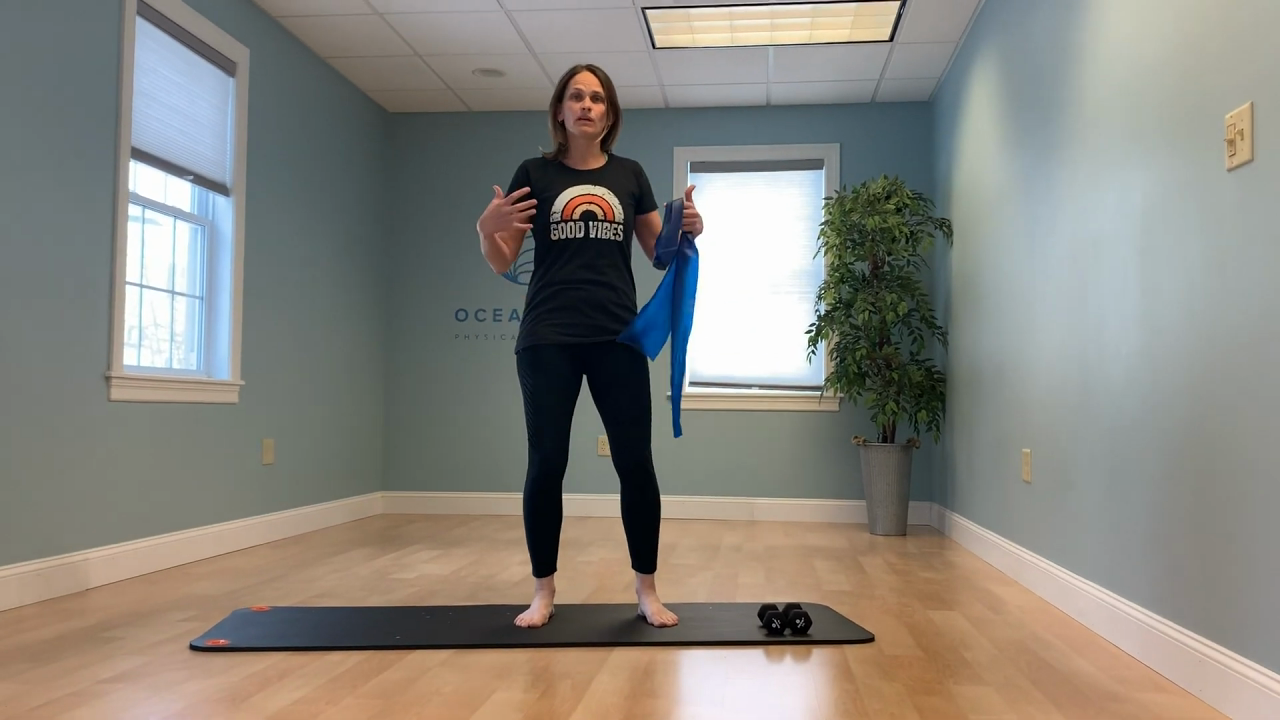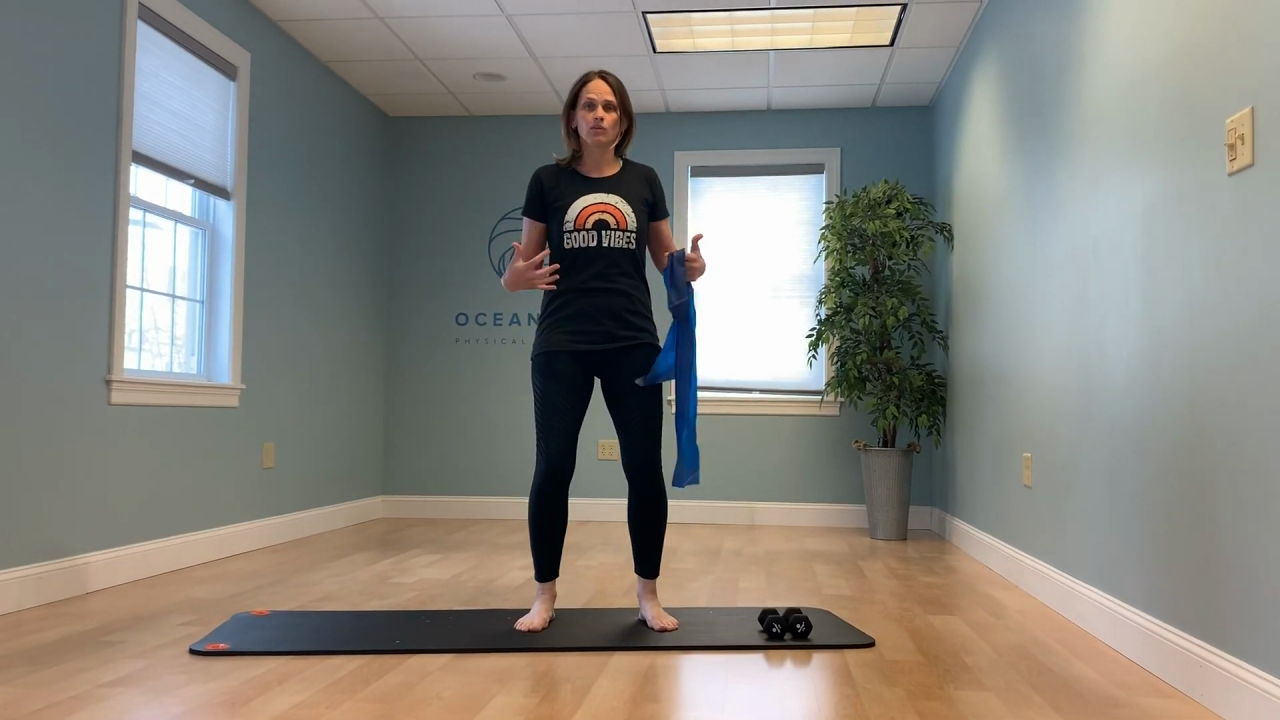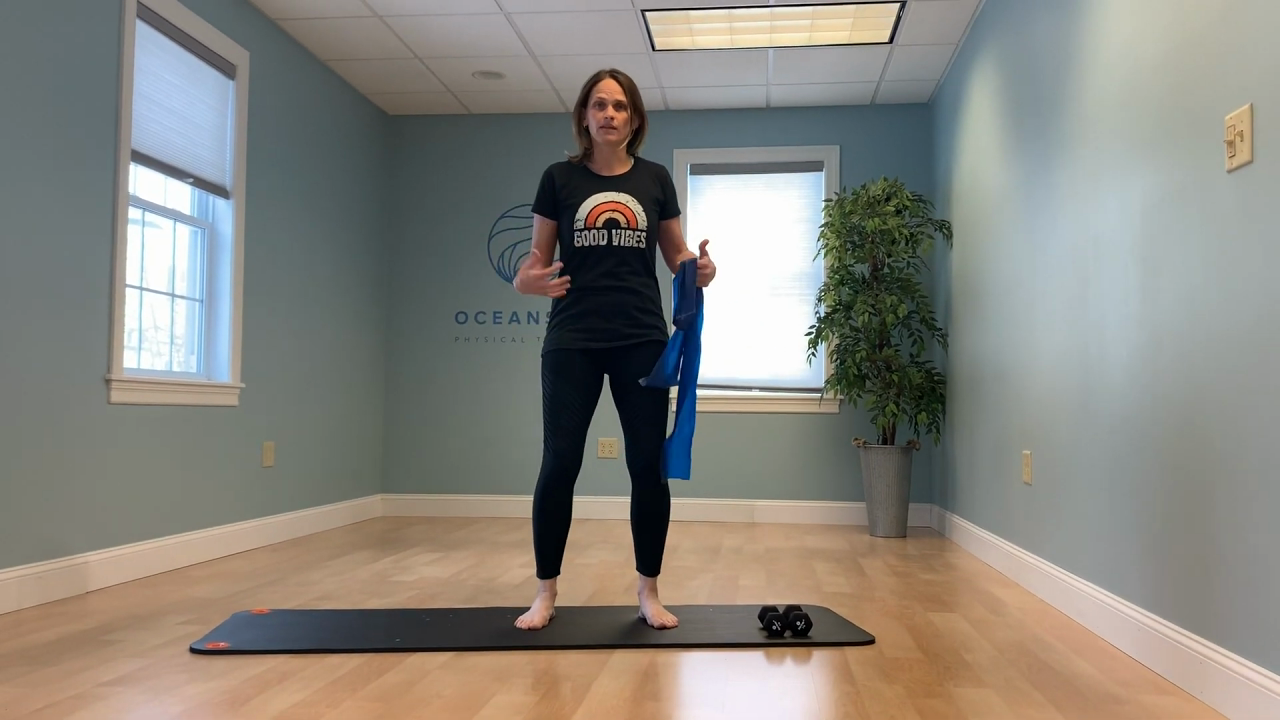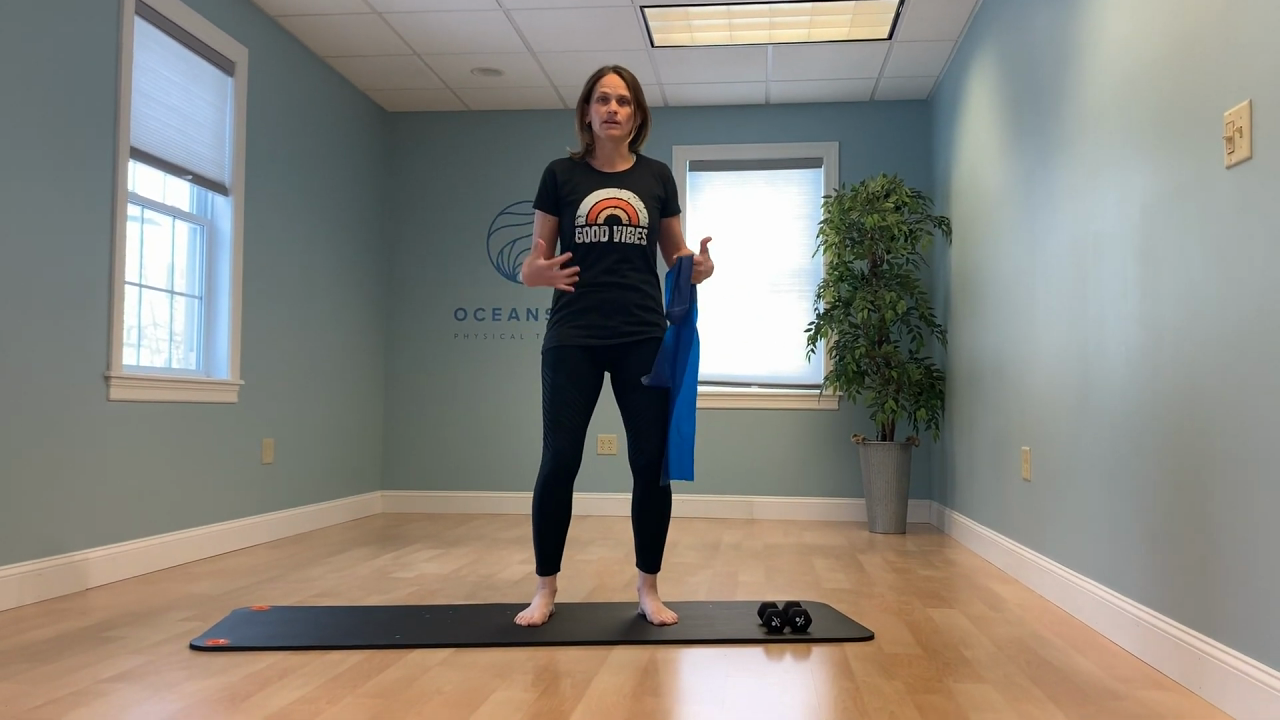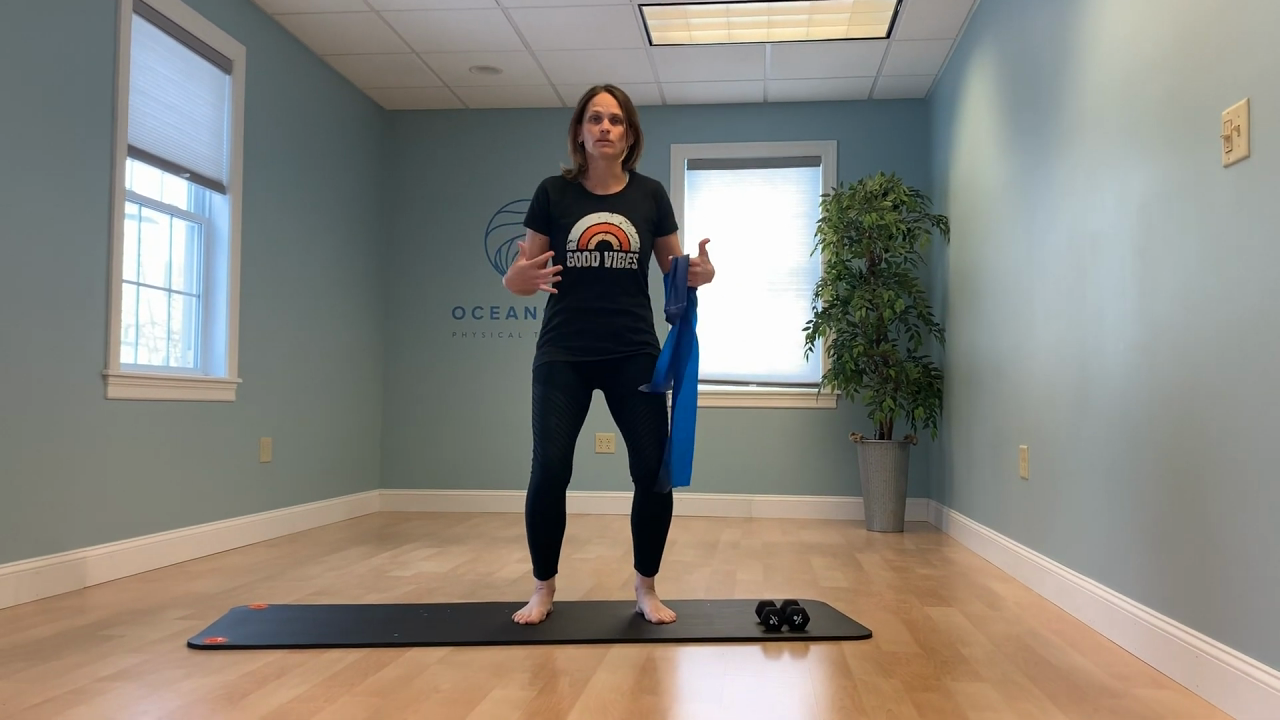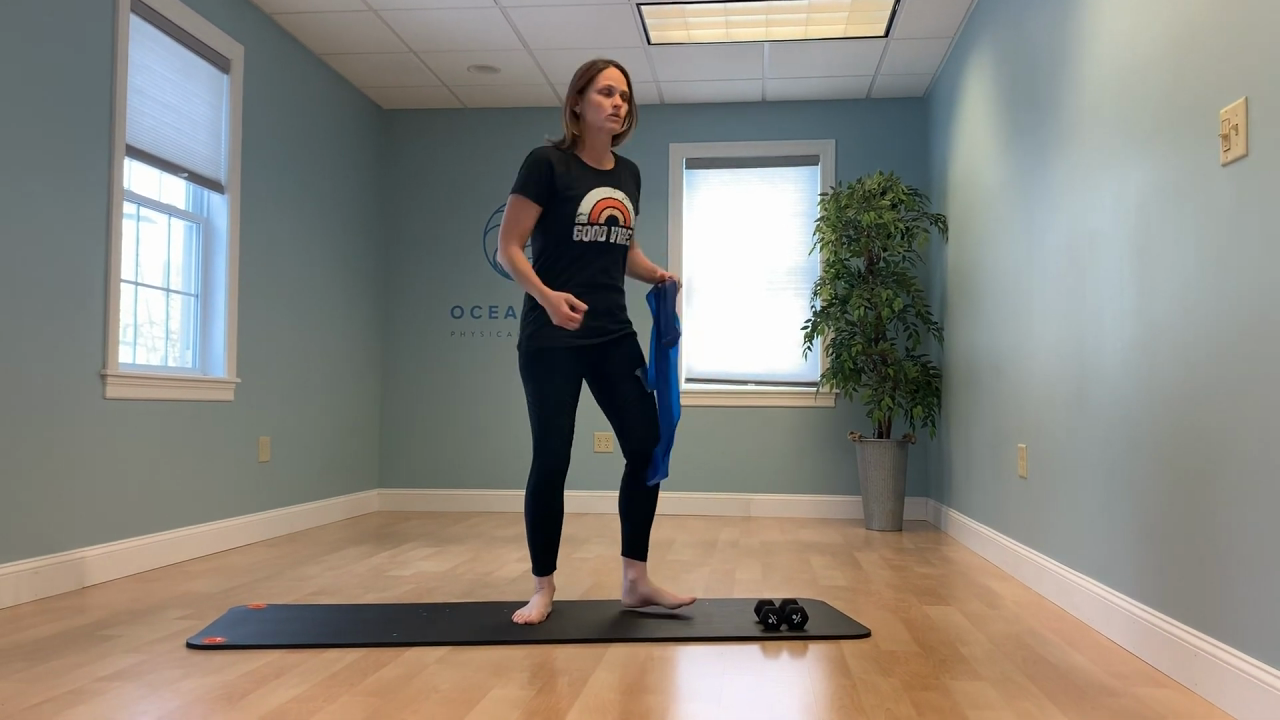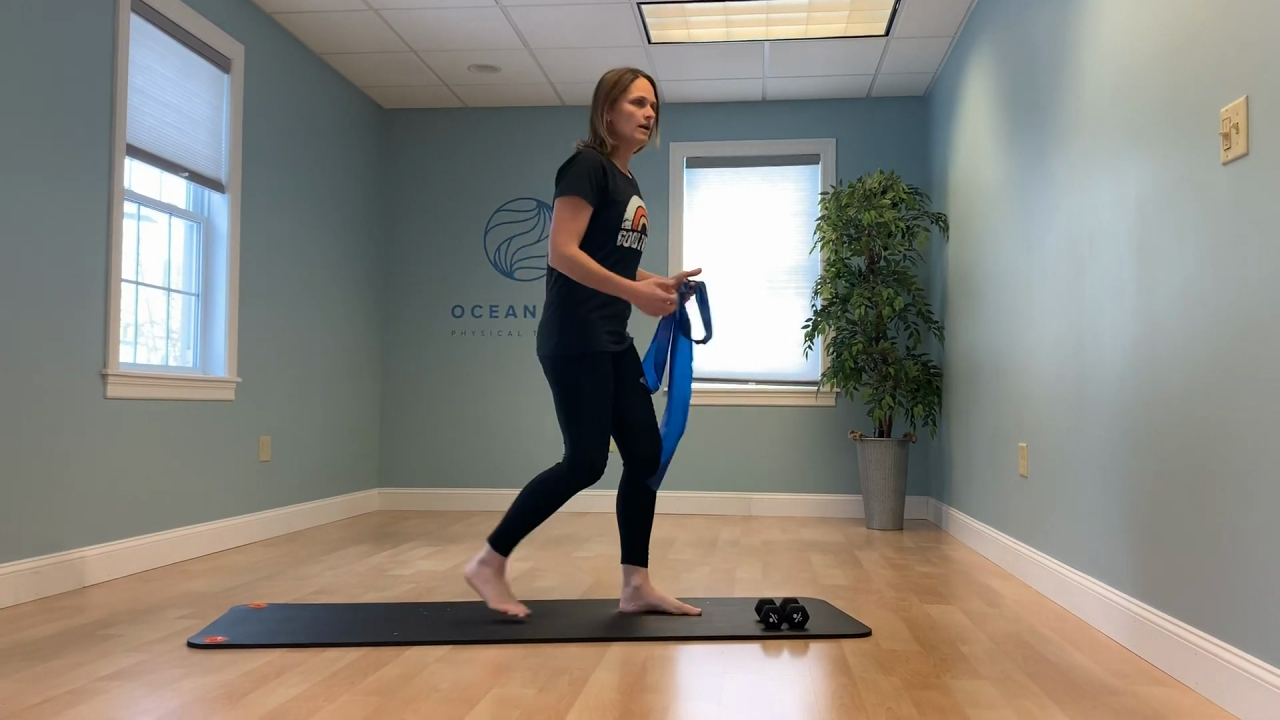
dt=0.4s
person 1, frame 1
left shoulder: (630, 174)
right shoulder: (534, 173)
left elbow: (659, 253)
right elbow: (501, 261)
left wrist: (687, 231)
right wrist: (487, 227)
left hip: (617, 336)
right hip: (548, 337)
left knee: (635, 461)
right knee: (546, 463)
left ankle: (647, 590)
right ankle: (543, 591)
person 1, frame 2
left shoulder: (644, 181)
right shoulder: (548, 181)
left elbow: (664, 256)
right elbow: (526, 260)
left wrist: (689, 265)
right wrist: (518, 275)
left hip: (633, 343)
right hip: (562, 344)
left knee: (645, 468)
right knee: (553, 467)
left ankle: (648, 595)
right ankle: (544, 596)
person 1, frame 3
left shoulder: (655, 179)
right shoulder: (559, 178)
left elbow: (675, 254)
right elbow: (538, 256)
left wrist: (699, 268)
right wrist: (527, 279)
left hip: (642, 340)
right hip: (572, 341)
left knee: (649, 465)
right knee: (559, 463)
left ankle: (648, 592)
right ankle: (545, 593)
person 1, frame 4
left shoulder: (657, 176)
right shoulder: (561, 174)
left elbow: (674, 250)
right elbow: (538, 252)
left wrist: (698, 264)
right wrist: (533, 272)
left hip: (643, 338)
right hip: (572, 337)
left knee: (652, 461)
right knee: (559, 460)
left ankle: (648, 590)
right ankle: (545, 590)
person 1, frame 5
left shoulder: (650, 194)
right shoulder: (553, 193)
left elbow: (673, 267)
right elbow: (523, 277)
left wrist: (700, 273)
right wrist: (518, 278)
left hip: (634, 353)
right hip: (562, 354)
left knee: (654, 472)
right knee: (549, 470)
left ankle: (646, 589)
right ankle: (543, 589)
person 1, frame 6
left shoulder: (628, 173)
right shoulder: (546, 163)
right elbow: (509, 246)
left wrist: (659, 277)
right wrist: (545, 297)
left hip: (613, 335)
right hip: (551, 337)
left knee: (646, 447)
right knee: (551, 460)
left ankle: (636, 578)
right ankle: (543, 587)
person 1, frame 7
left shoulder: (626, 180)
right shoulder: (587, 166)
right elbow: (563, 252)
left wrist: (659, 283)
right wrist: (634, 293)
left hip: (610, 339)
right hip: (574, 339)
left knee: (646, 453)
right knee: (585, 461)
left ankle: (636, 585)
right ankle: (489, 562)
